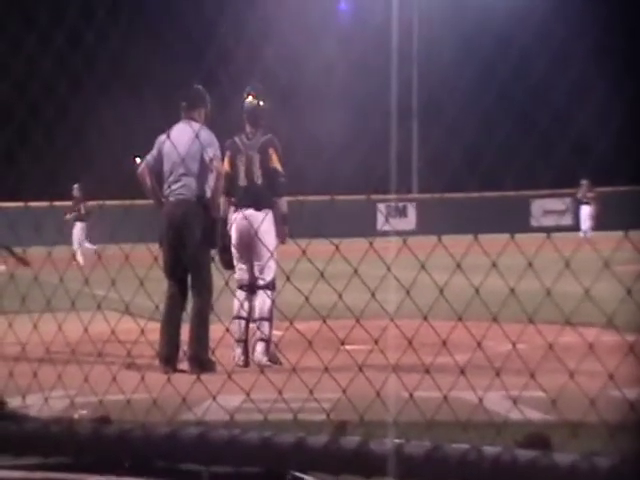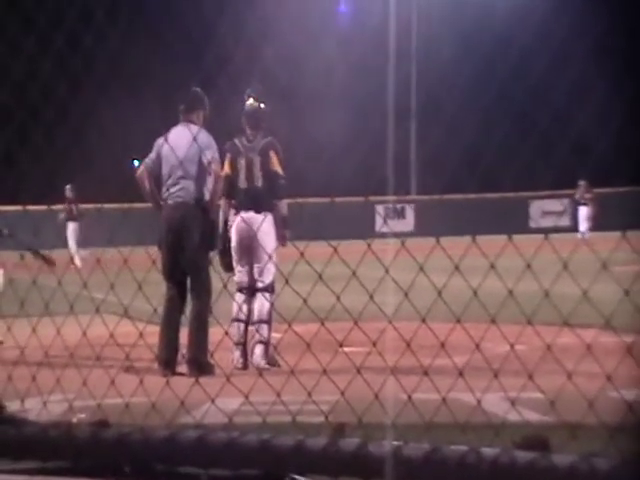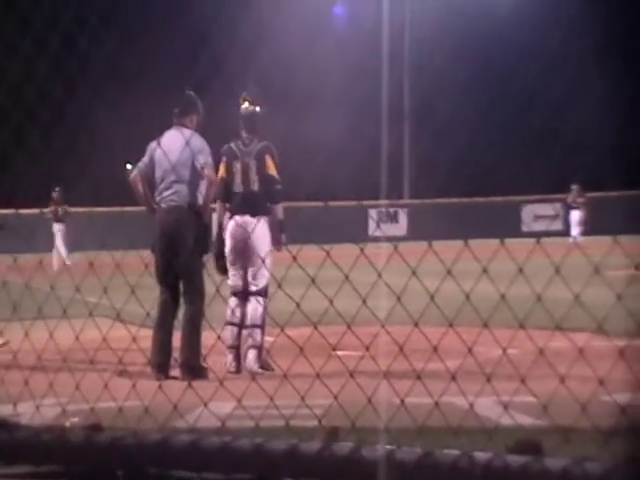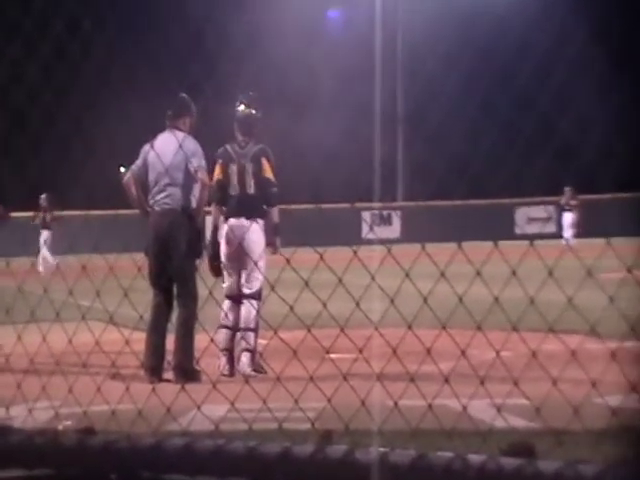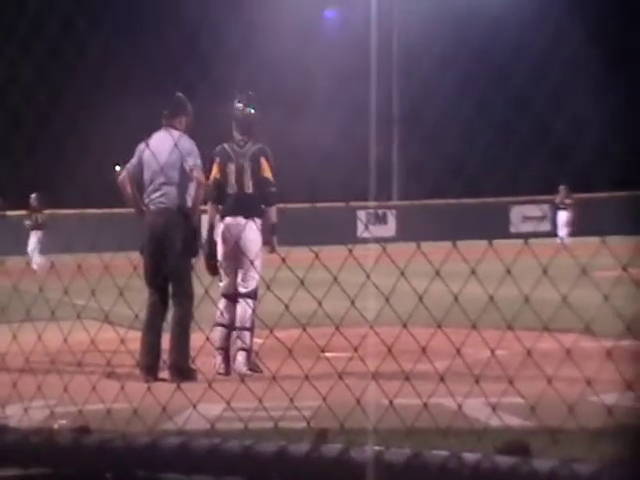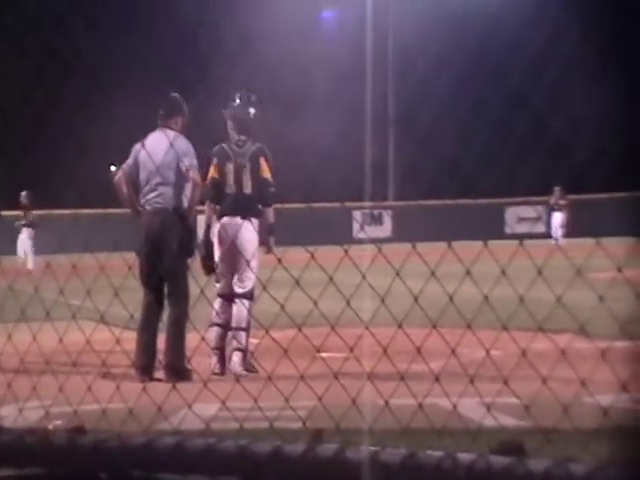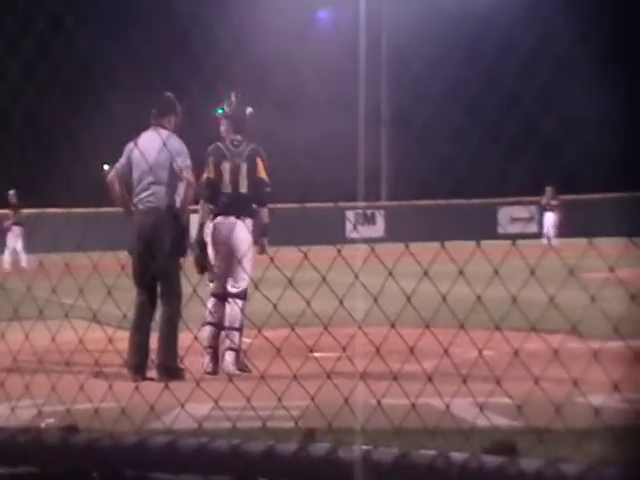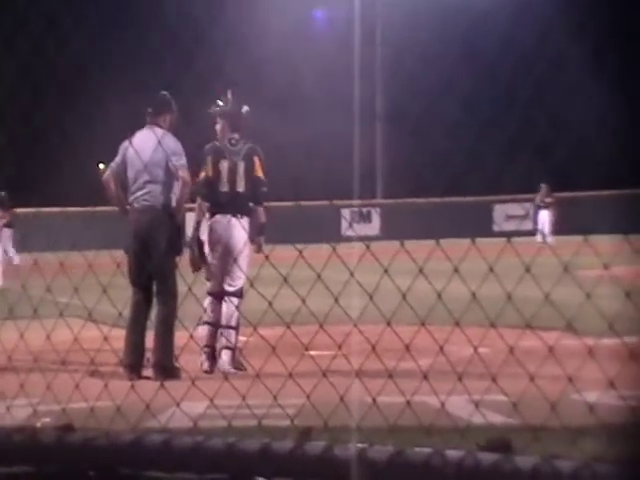
dt=0.1s
person 1, frame 1
left shoulder: (166, 137)
right shoulder: (203, 133)
left elbow: (143, 171)
right elbow: (218, 169)
left wrist: (160, 201)
right wrist: (213, 204)
left hip: (171, 212)
right hip: (195, 211)
left knee: (175, 286)
right knee: (201, 286)
left ankle: (167, 356)
right ankle: (198, 357)
person 1, frame 2
left shoulder: (165, 139)
right shoulder: (201, 136)
left elbow: (142, 174)
right elbow: (216, 172)
left wrist: (159, 205)
right wrist: (212, 206)
left hip: (170, 215)
right hip: (193, 213)
left knee: (174, 289)
right knee: (199, 289)
left ankle: (166, 359)
right ankle: (197, 360)
person 1, frame 3
left shoulder: (158, 143)
right shoulder: (194, 140)
left elbow: (135, 178)
right elbow: (210, 177)
left wrist: (153, 208)
right wrist: (205, 211)
left hip: (163, 218)
right hip: (187, 217)
left knee: (167, 293)
right knee: (193, 293)
left ankle: (160, 363)
right ankle: (190, 364)
person 1, frame 4
left shoulder: (151, 146)
right shoulder: (188, 143)
left elbow: (129, 180)
right elbow: (203, 180)
left wrist: (146, 211)
right wrist: (199, 214)
left hip: (157, 221)
right hip: (180, 221)
left knee: (160, 296)
right knee: (186, 296)
left ankle: (153, 366)
right ankle: (183, 367)
person 1, frame 5
left shoulder: (146, 144)
right shoulder: (183, 142)
left elbow: (124, 179)
right elbow: (199, 179)
left wrist: (142, 210)
right wrist: (194, 213)
left hip: (152, 220)
right hip: (176, 219)
left knee: (156, 295)
right knee: (182, 295)
left ankle: (148, 365)
right ankle: (179, 366)
person 1, frame 6
left shoulder: (143, 145)
right shoulder: (179, 142)
left elbow: (120, 180)
right elbow: (195, 180)
left wrist: (138, 210)
right wrist: (190, 214)
left hip: (148, 221)
right hip: (171, 220)
left knee: (151, 295)
right knee: (177, 295)
left ankle: (144, 365)
right ankle: (174, 366)
person 1, frame 7
left shoulder: (135, 144)
right shoulder: (172, 141)
left elbow: (113, 179)
right elbow: (188, 180)
left wrist: (130, 209)
right wrist: (183, 213)
left hip: (141, 220)
right hip: (164, 219)
left knee: (144, 294)
right knee: (170, 294)
left ankle: (136, 364)
right ankle: (166, 365)
person 1, frame 8
left shoulder: (130, 142)
right shoulder: (168, 140)
left elbow: (108, 178)
right elbow: (184, 178)
left wrist: (126, 209)
right wrist: (178, 212)
left hip: (136, 219)
right hip: (160, 218)
left knee: (139, 293)
right knee: (165, 293)
left ankle: (132, 363)
right ankle: (162, 364)
person 2, frame 1
left shoulder: (232, 146)
right shoulder: (269, 143)
left elbow: (225, 190)
right elbow: (278, 186)
left wrist: (224, 224)
right wrist: (283, 221)
left hip: (239, 217)
right hip: (263, 216)
left knee: (243, 283)
right knee: (265, 283)
left ankle: (240, 349)
right ankle: (262, 346)
person 2, frame 2
left shoulder: (232, 148)
right shoulder: (269, 146)
left elbow: (225, 192)
right elbow: (278, 189)
left wrist: (225, 227)
right wrist: (284, 224)
left hip: (239, 220)
right hip: (263, 219)
left knee: (242, 286)
right knee: (264, 285)
left ankle: (239, 351)
right ankle: (260, 349)
person 2, frame 3
left shoulder: (228, 152)
right shoulder: (265, 150)
left elbow: (221, 196)
right elbow: (274, 193)
left wrist: (220, 231)
right wrist: (280, 228)
left hip: (234, 223)
right hip: (258, 223)
left knee: (236, 289)
right knee: (257, 289)
left ankle: (232, 355)
right ankle: (254, 354)
person 2, frame 4
left shoulder: (224, 155)
right shoulder: (261, 153)
left elbow: (216, 199)
right elbow: (270, 196)
left wrist: (214, 234)
right wrist: (275, 232)
left hip: (229, 226)
right hip: (254, 226)
left knee: (230, 292)
right knee: (251, 292)
left ankle: (226, 357)
right ankle: (246, 356)
person 2, frame 5
left shoulder: (221, 153)
right shoulder: (260, 153)
left elbow: (213, 197)
right elbow: (269, 196)
left wrist: (211, 232)
right wrist: (273, 231)
left hip: (226, 225)
right hip: (251, 225)
left knee: (227, 291)
right knee: (247, 291)
left ankle: (222, 356)
right ankle: (242, 356)
person 2, frame 6
left shoulder: (219, 153)
right shoulder: (259, 153)
left elbow: (211, 196)
right elbow: (267, 197)
left wrist: (207, 232)
right wrist: (270, 232)
left hip: (224, 224)
right hip: (249, 225)
left knee: (223, 291)
right knee: (243, 291)
left ankle: (217, 355)
right ankle: (237, 356)
person 2, frame 7
left shoulder: (215, 152)
right shoulder: (254, 153)
left elbow: (206, 196)
right elbow: (262, 197)
left wrist: (200, 231)
right wrist: (264, 232)
left hip: (218, 224)
right hip: (243, 225)
left knee: (217, 290)
right knee: (237, 291)
left ankle: (210, 355)
right ankle: (231, 355)
person 2, frame 8
left shoulder: (212, 151)
right shoulder: (252, 152)
left elbow: (203, 194)
right elbow: (259, 196)
left wrist: (195, 229)
right wrist: (260, 231)
left hip: (216, 223)
right hip: (240, 224)
left knee: (214, 289)
right knee: (233, 290)
left ankle: (207, 353)
right ankle: (226, 354)
